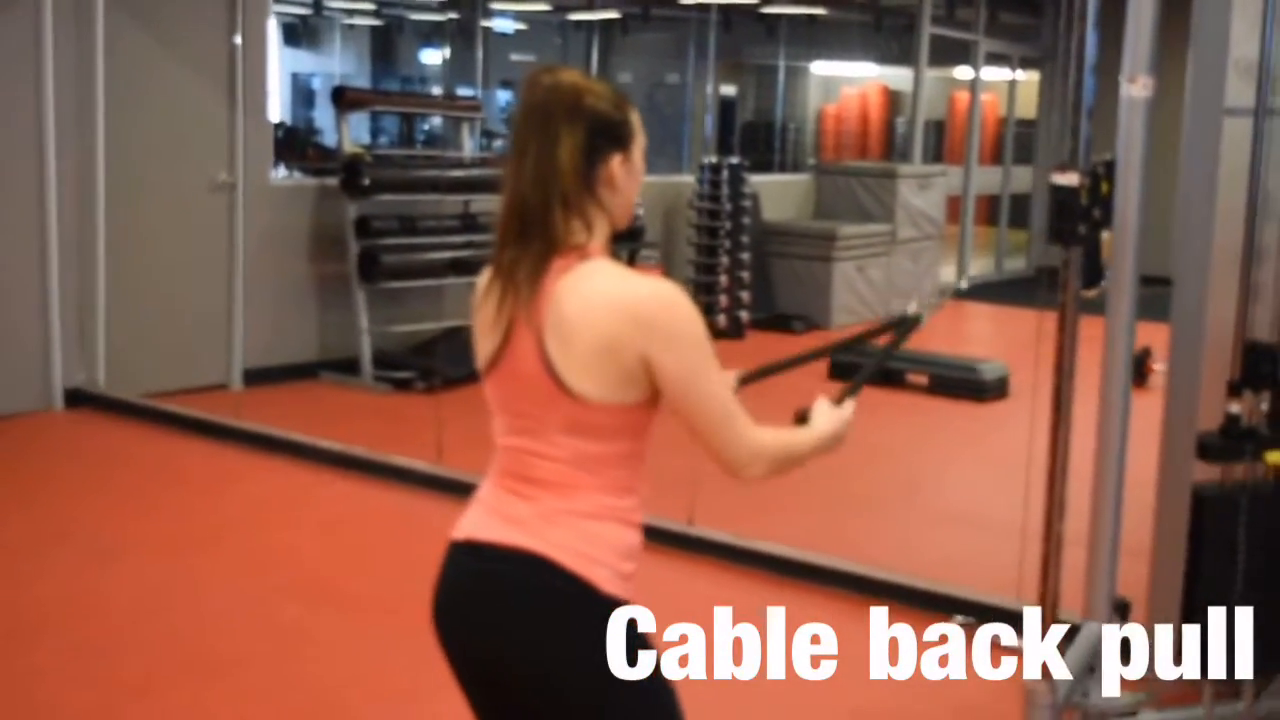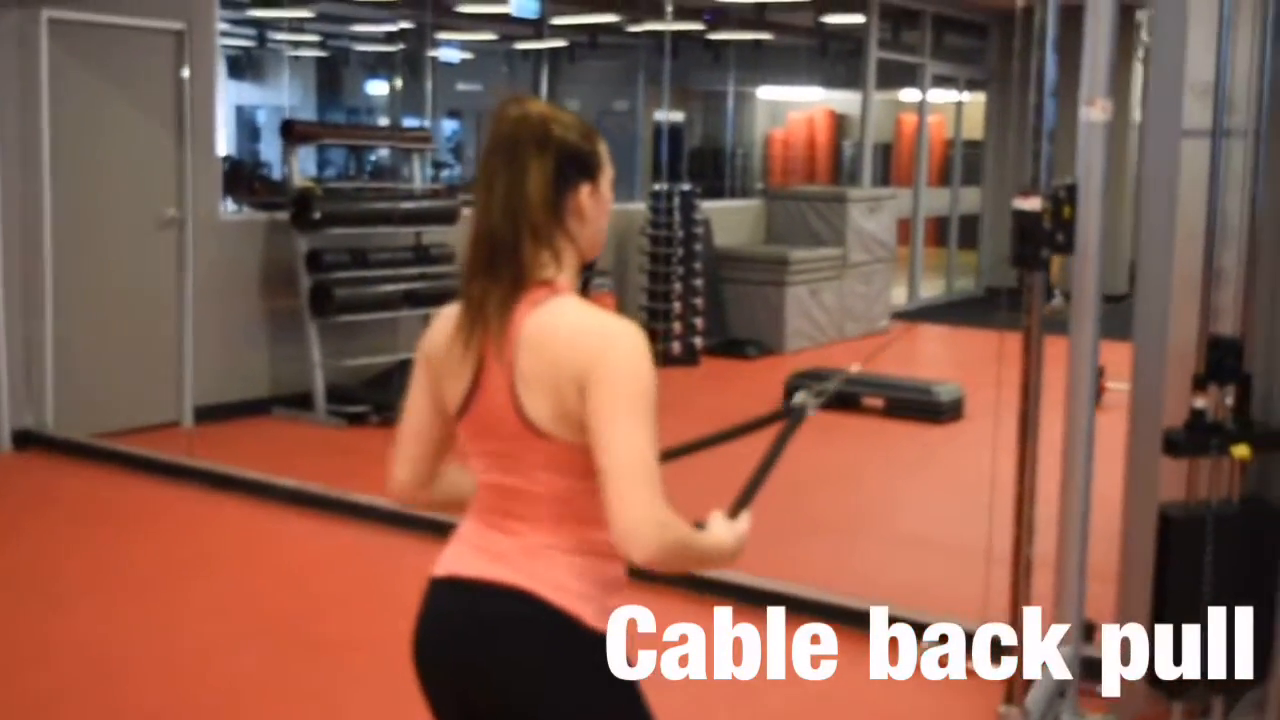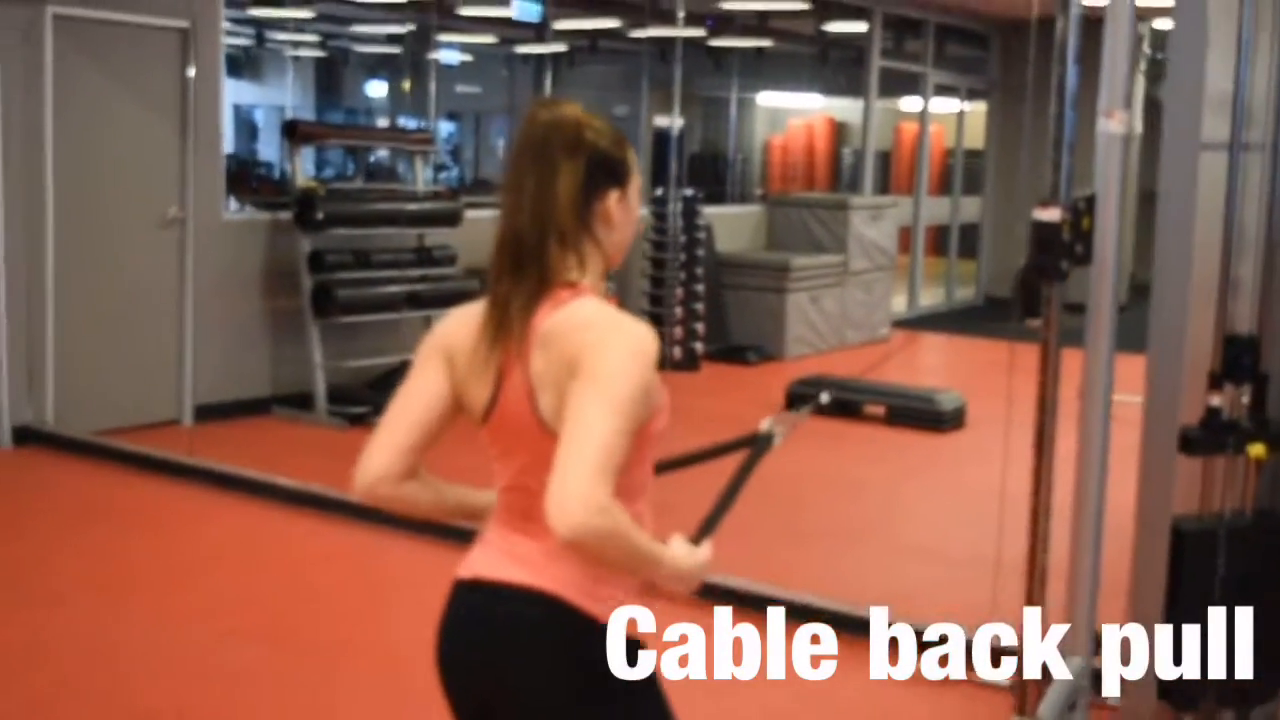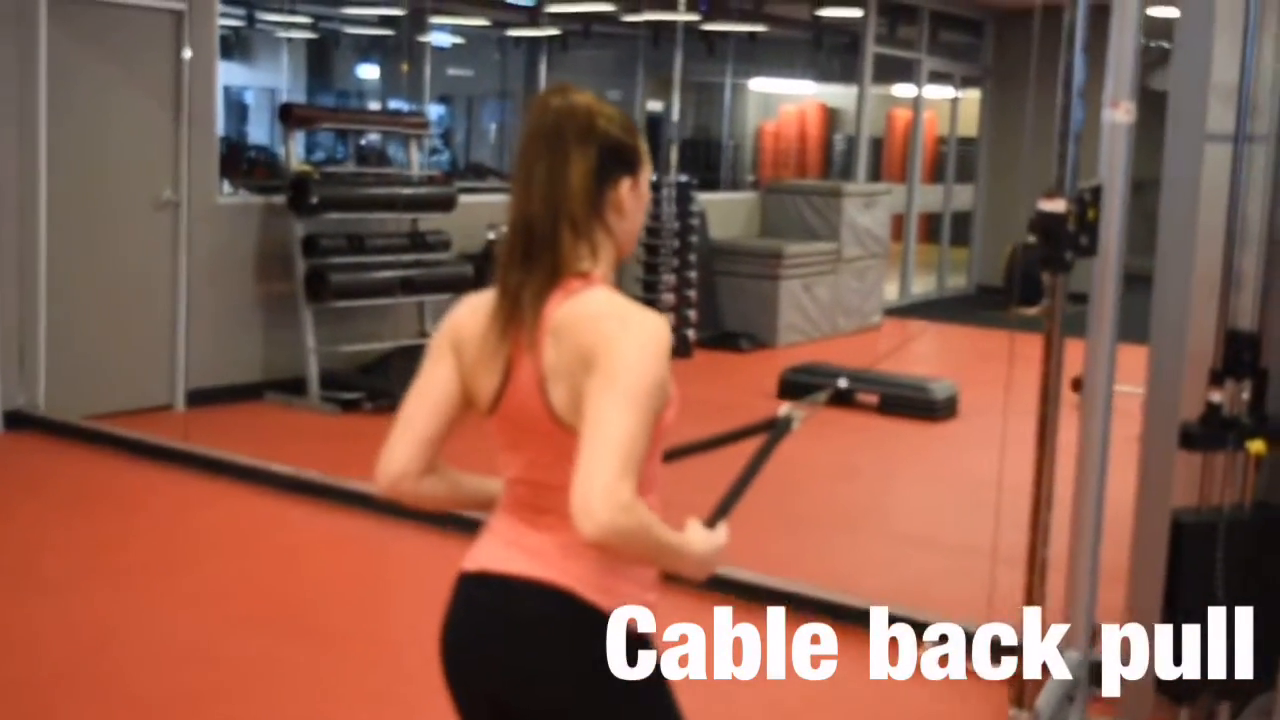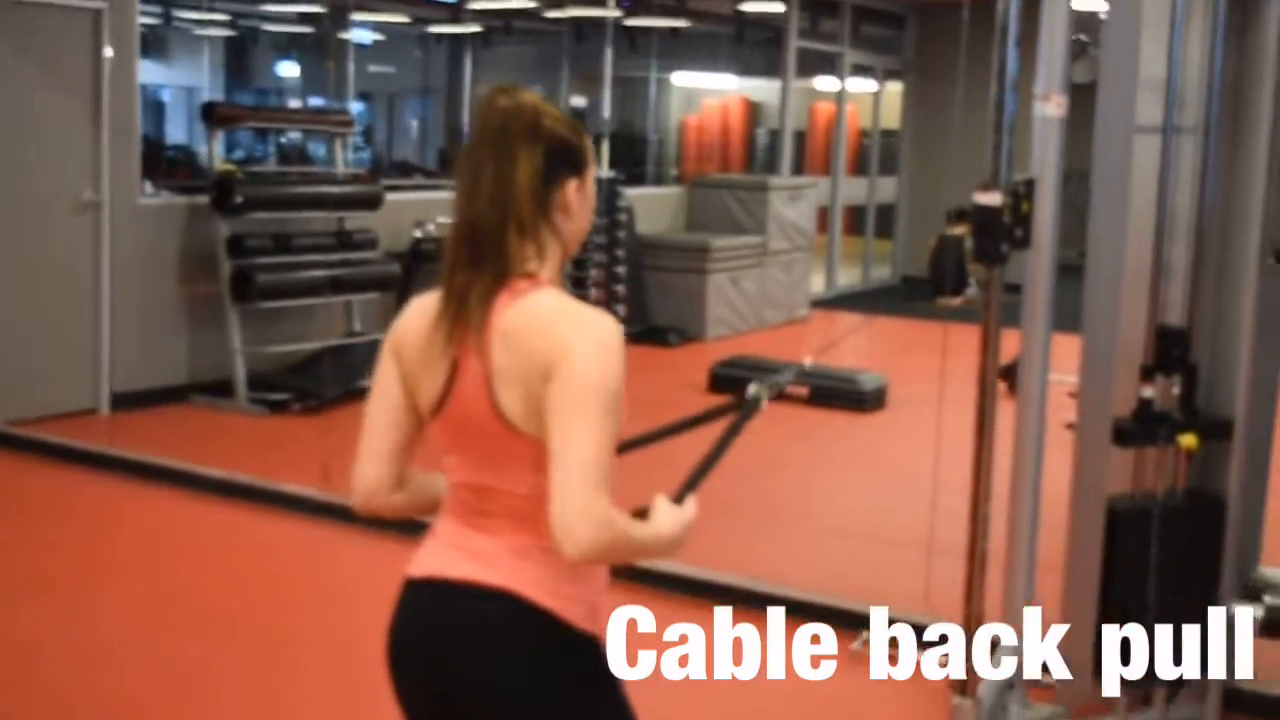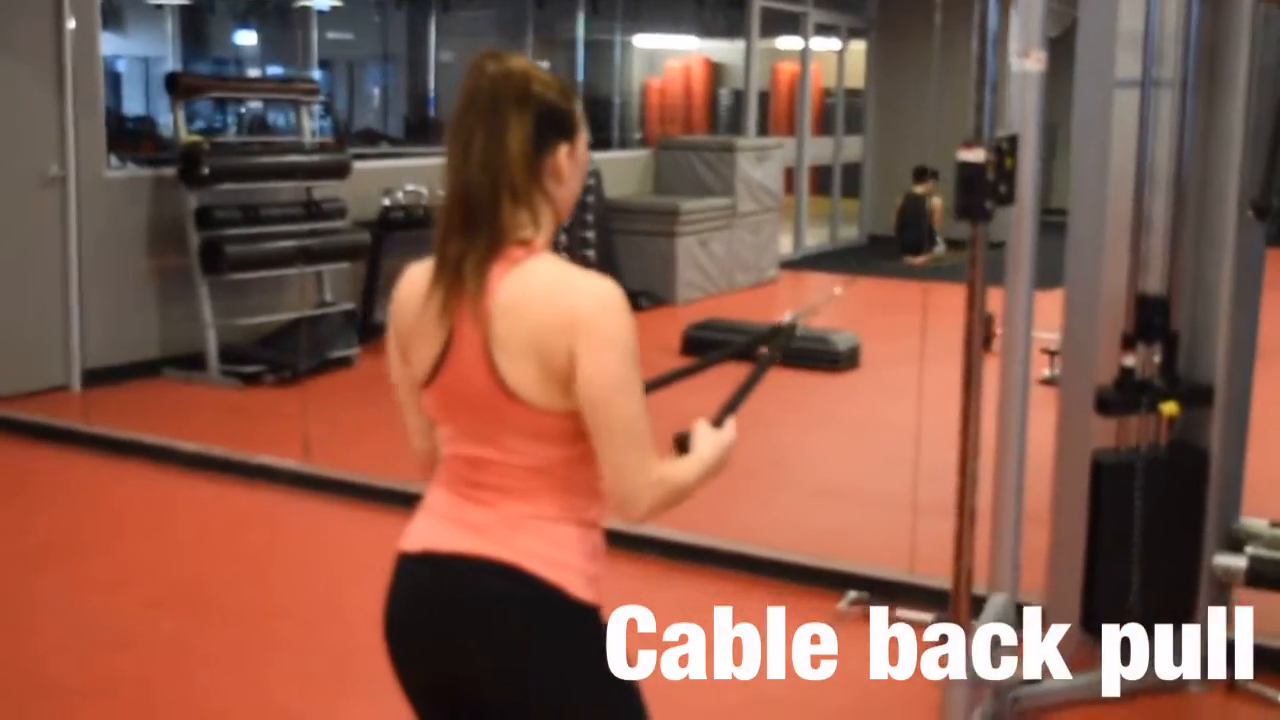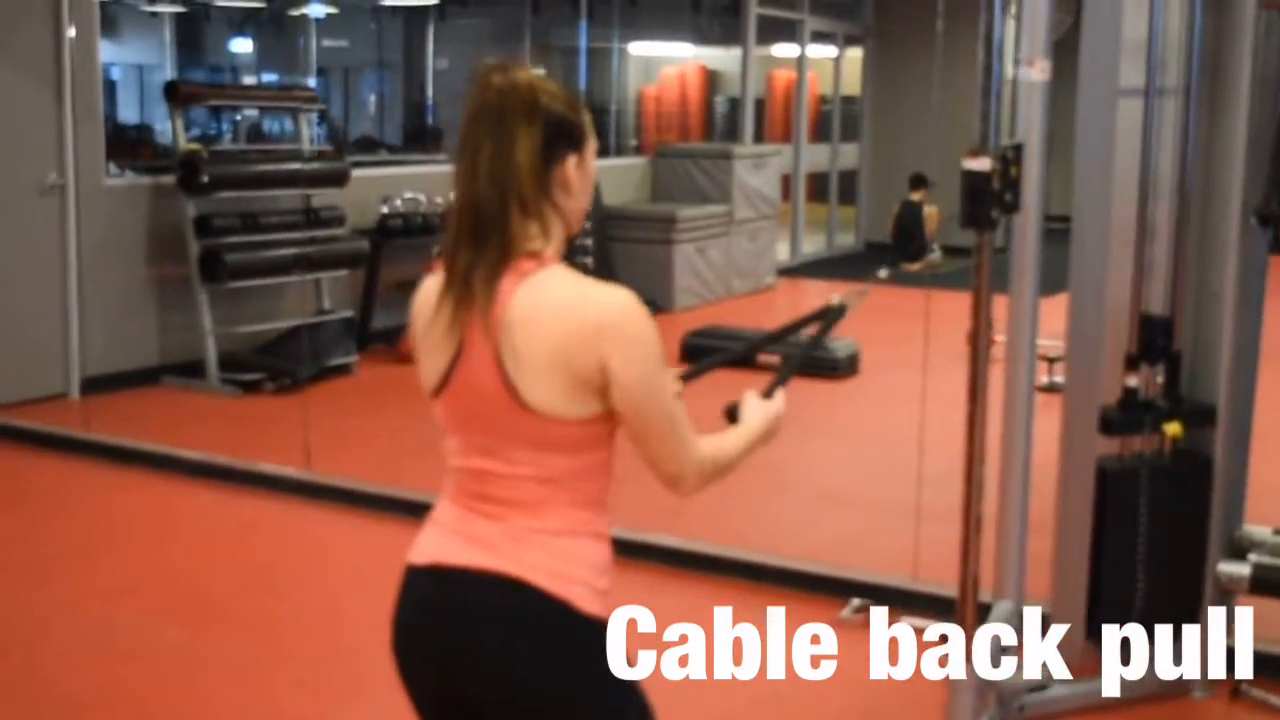
dt=0.3s
person 1, frame 1
left shoulder: (495, 288)
right shoulder: (645, 304)
right elbow: (747, 457)
left wrist: (680, 379)
right wrist: (823, 430)
left hip: (467, 581)
right hip: (565, 600)
person 1, frame 2
left shoulder: (450, 329)
right shoulder: (604, 341)
left elbow: (411, 483)
right elbow: (644, 536)
right wrist: (718, 544)
left hip: (447, 623)
right hip: (549, 638)
person 1, frame 3
left shoulder: (465, 330)
right shoulder: (618, 338)
left elbow: (378, 478)
right elbow: (578, 514)
right wrist: (670, 566)
left hip: (470, 626)
right hip: (570, 641)
person 1, frame 4
left shoulder: (473, 319)
right shoulder: (629, 329)
left elbow: (399, 474)
right elbow: (602, 514)
right wrist: (692, 552)
left hip: (476, 619)
right hip: (576, 633)
person 1, frame 5
left shoulder: (419, 322)
right shoulder: (579, 332)
left elbow: (374, 490)
right elbow: (582, 532)
right wrist: (662, 532)
left hip: (421, 624)
right hip: (531, 638)
person 1, frame 6
left shoulder: (415, 290)
right shoulder: (583, 301)
right elbow: (635, 493)
right wrist: (706, 455)
left hip: (418, 597)
right hip: (530, 607)
person 1, frame 7
left shoulder: (433, 300)
right shoulder: (603, 312)
right elbow: (683, 472)
right wrist: (753, 426)
left hip: (426, 607)
right hip: (538, 620)
